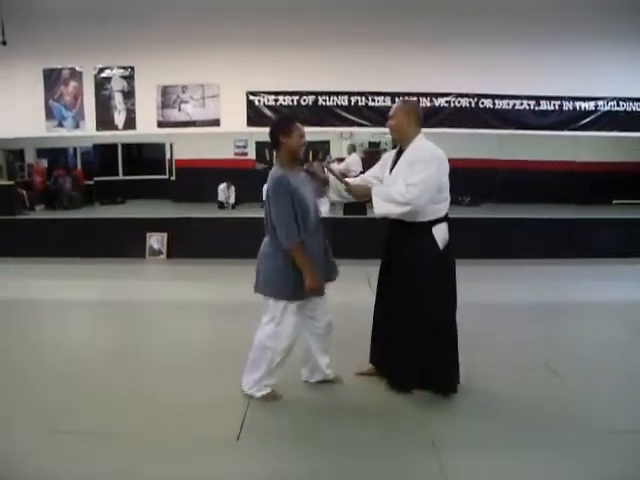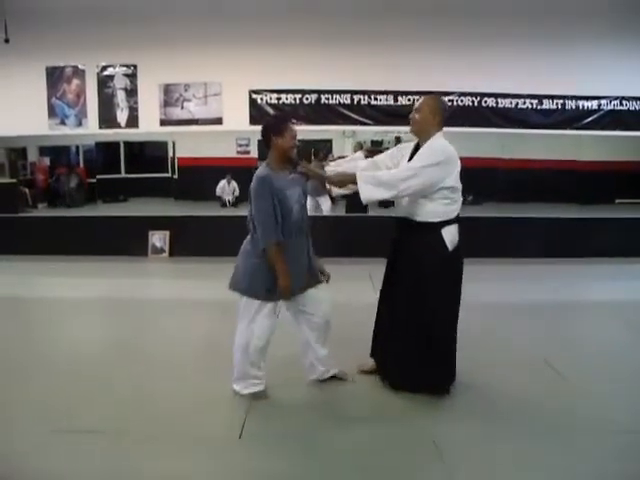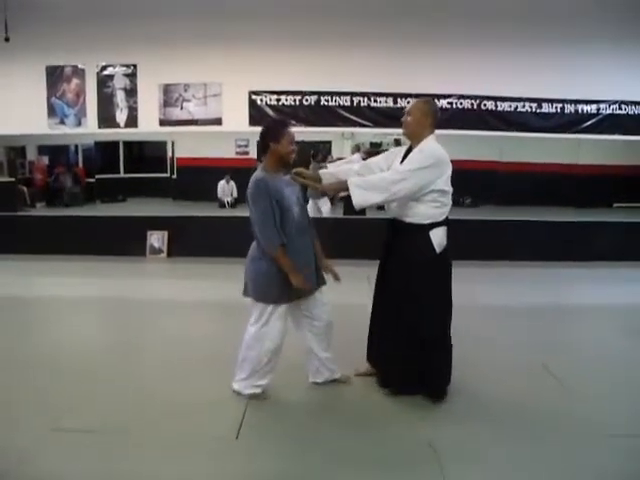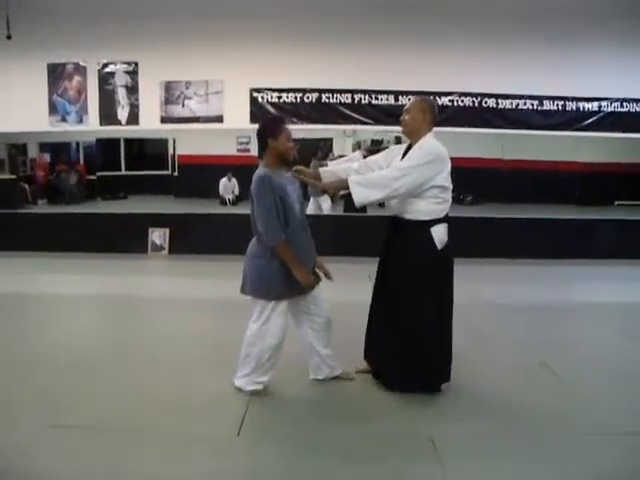
dt=0.5s
person 1, frame 1
left shoulder: (429, 155)
right shoulder: (393, 157)
left elbow: (412, 197)
right elbow: (364, 183)
left wrist: (371, 193)
right wrist: (328, 181)
left hip: (427, 241)
right hip: (401, 236)
left knee: (429, 311)
right knee: (393, 302)
left ankle: (436, 376)
right ankle: (387, 362)
person 1, frame 2
left shoulder: (442, 154)
right shoulder: (407, 150)
left elbow: (400, 180)
right elbow: (374, 166)
left wrist: (352, 178)
right wrist: (328, 174)
left hip: (436, 242)
right hip: (411, 235)
left knee: (433, 311)
right knee: (396, 299)
left ankle: (433, 375)
right ankle: (387, 360)
person 1, frame 3
left shoulder: (433, 156)
right shoulder: (402, 153)
left elbow: (392, 183)
right elbow: (366, 169)
left wrist: (342, 186)
right wrist: (319, 176)
left hip: (425, 242)
right hip: (402, 236)
left knee: (425, 313)
right knee: (391, 302)
left ankle: (429, 379)
right ankle: (386, 363)
person 1, frame 4
left shoulder: (432, 153)
right shoulder: (401, 152)
left elbow: (391, 180)
right elbow: (365, 167)
left wrist: (343, 184)
right wrist: (318, 175)
left hip: (425, 240)
right hip: (402, 233)
left knee: (424, 309)
right knee: (391, 300)
left ankle: (426, 374)
right ankle: (385, 360)
person 2, frame 1
left shoulder: (301, 174)
right shoulder: (279, 181)
right elbow: (288, 235)
left wrist: (325, 260)
right wrist: (307, 273)
left hip: (309, 262)
right hip: (286, 267)
left knee: (319, 320)
right knee: (280, 328)
left ankle: (317, 371)
right ankle: (257, 383)
person 2, frame 2
left shoulder: (296, 177)
right shoulder: (264, 180)
right elbow: (266, 235)
left wrist: (313, 261)
right wrist: (282, 273)
left hip: (296, 262)
right hip: (264, 268)
left knee: (317, 316)
right knee: (256, 328)
left ankle: (322, 368)
right ankle: (247, 382)
person 2, frame 3
left shoulder: (290, 179)
right shoulder: (260, 184)
left elbow: (305, 224)
right elbow: (269, 238)
left wrist: (321, 260)
right wrist: (291, 273)
left hip: (302, 266)
right hip: (273, 271)
left knee: (319, 320)
right knee: (267, 330)
left ankle: (324, 372)
right ankle: (247, 382)
person 2, frame 4
left shoulder: (288, 176)
right shoulder: (264, 180)
right elbow: (272, 235)
left wrist: (313, 259)
right wrist: (296, 268)
left hip: (296, 265)
right hip: (272, 268)
left knee: (317, 317)
right knee: (268, 327)
left ankle: (324, 368)
right ankle: (249, 380)
